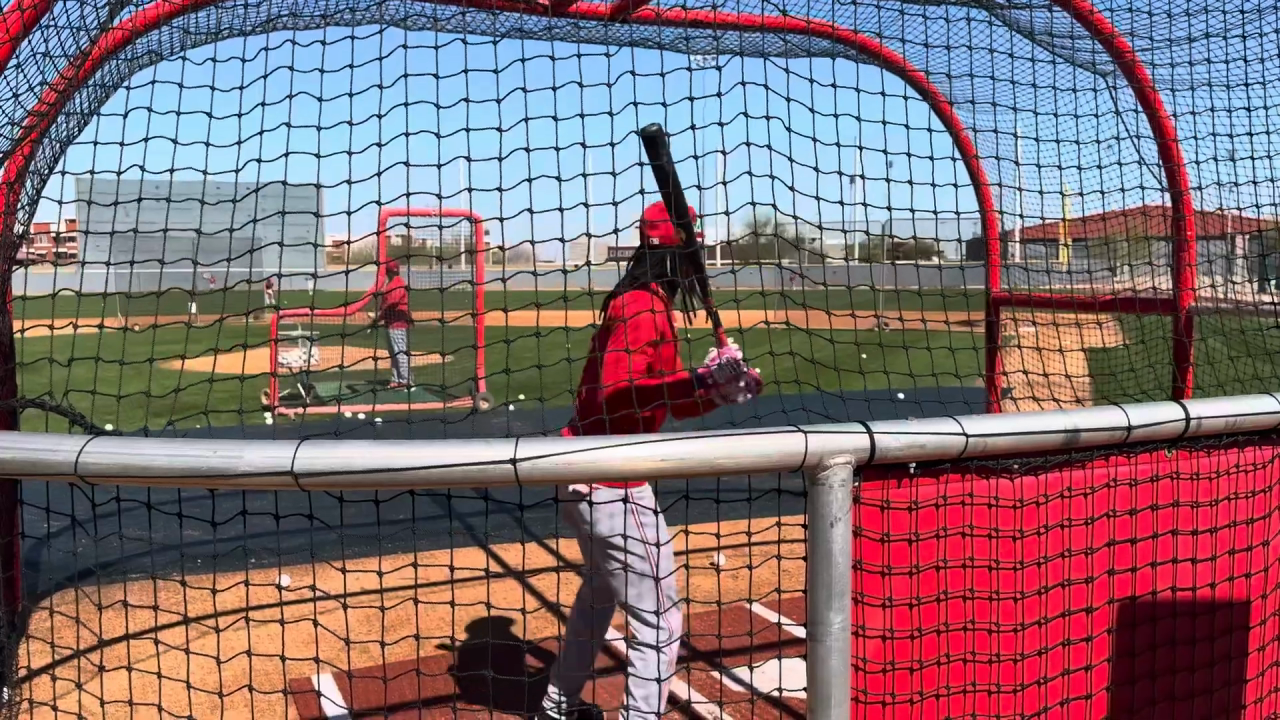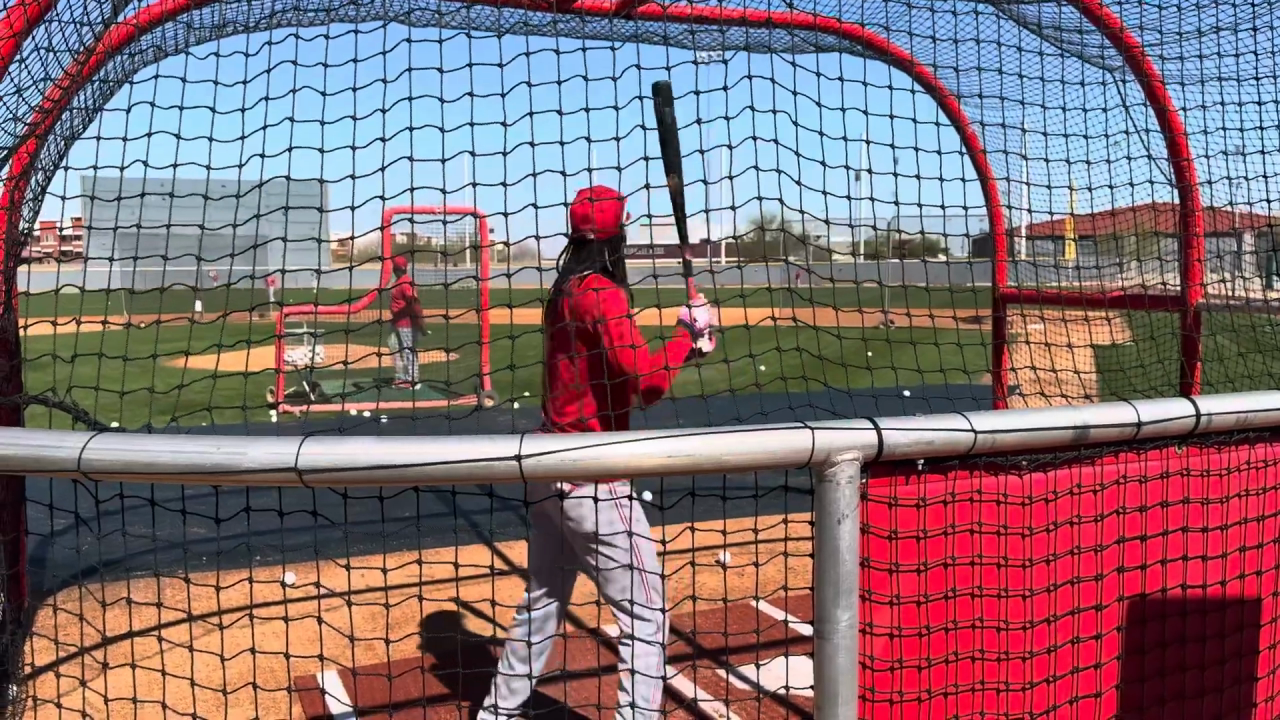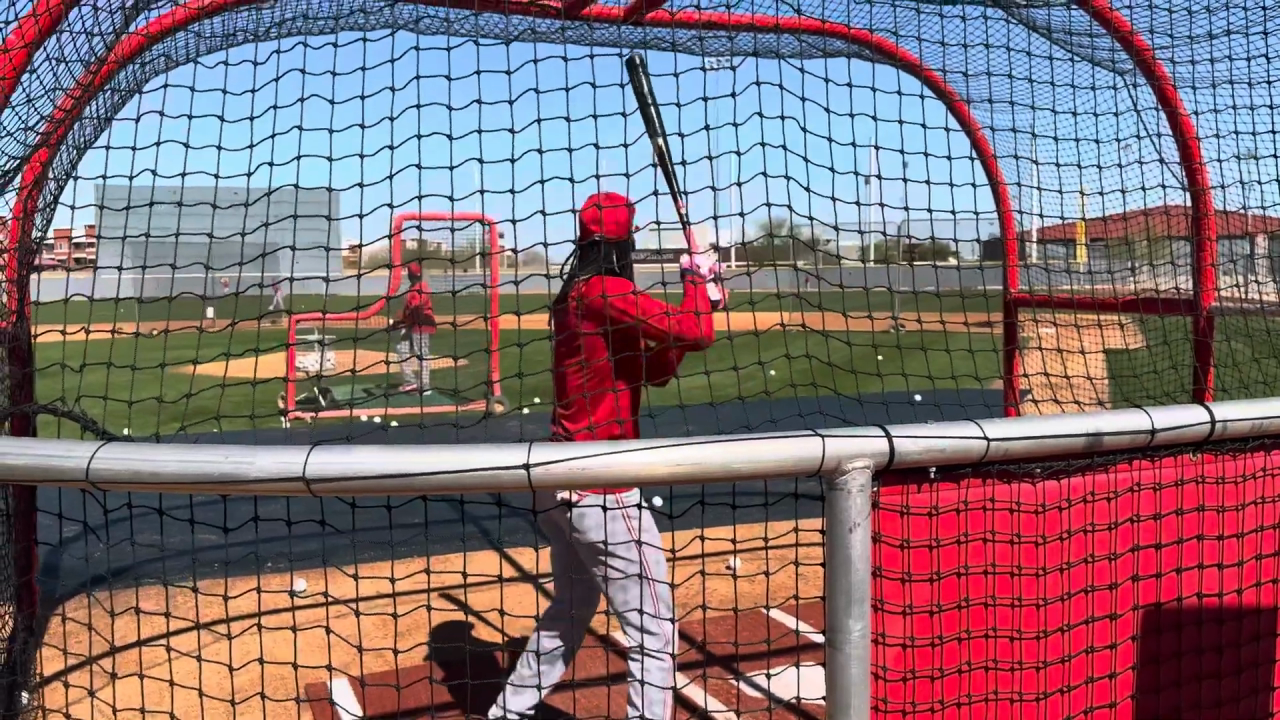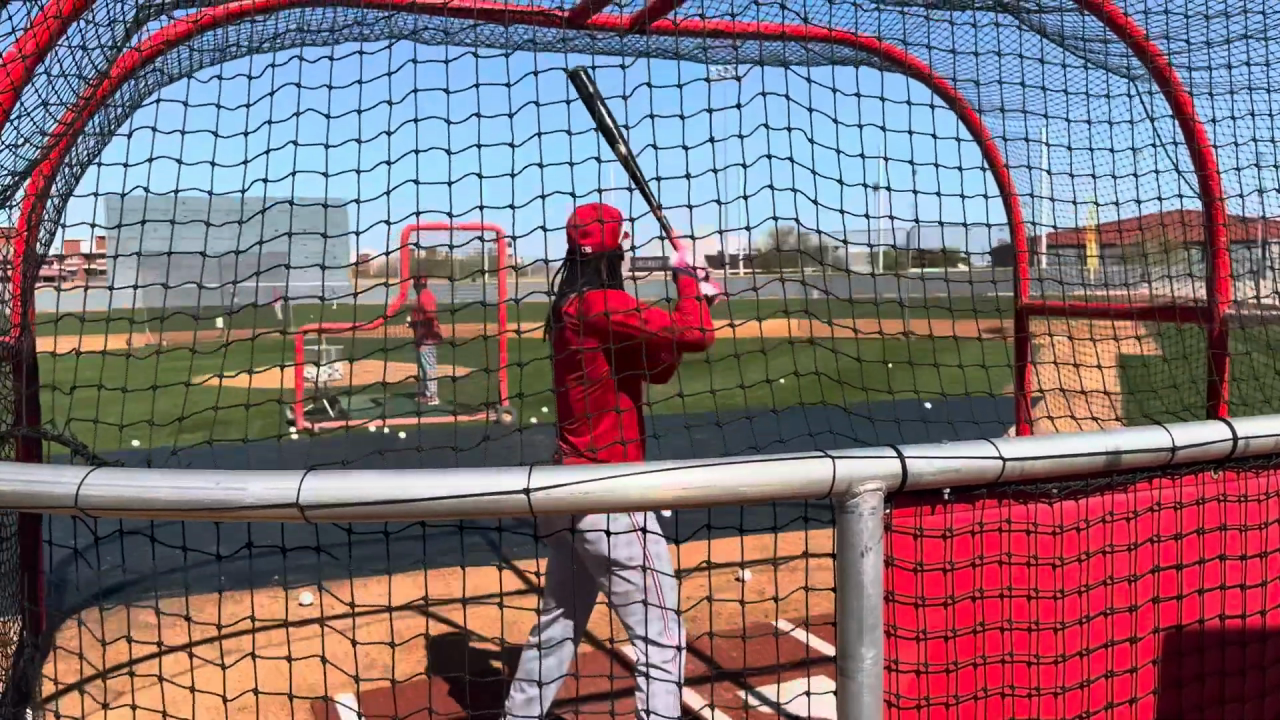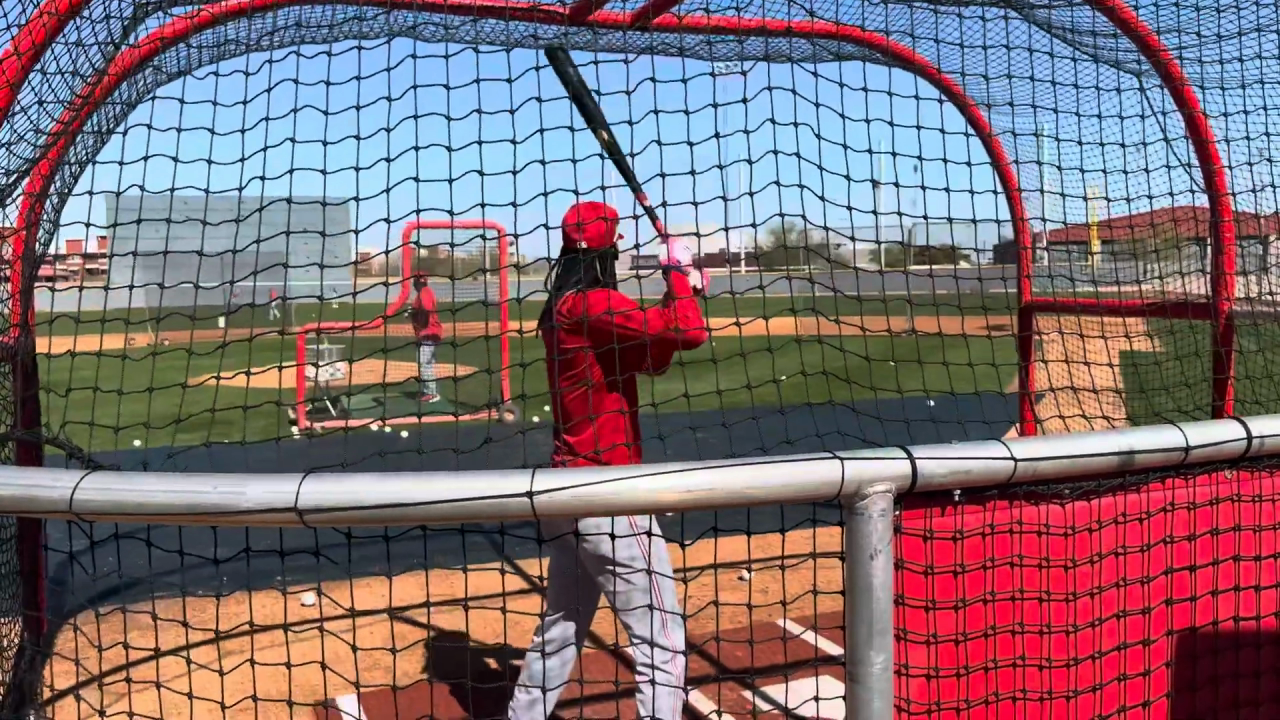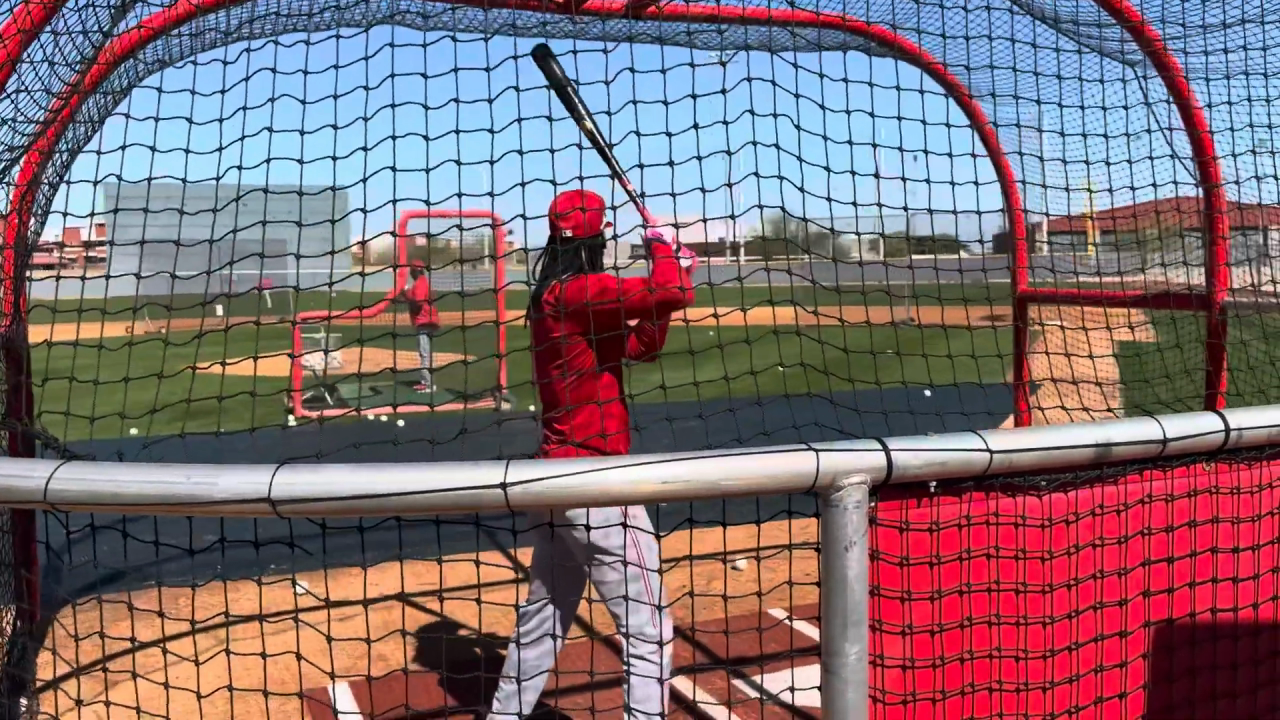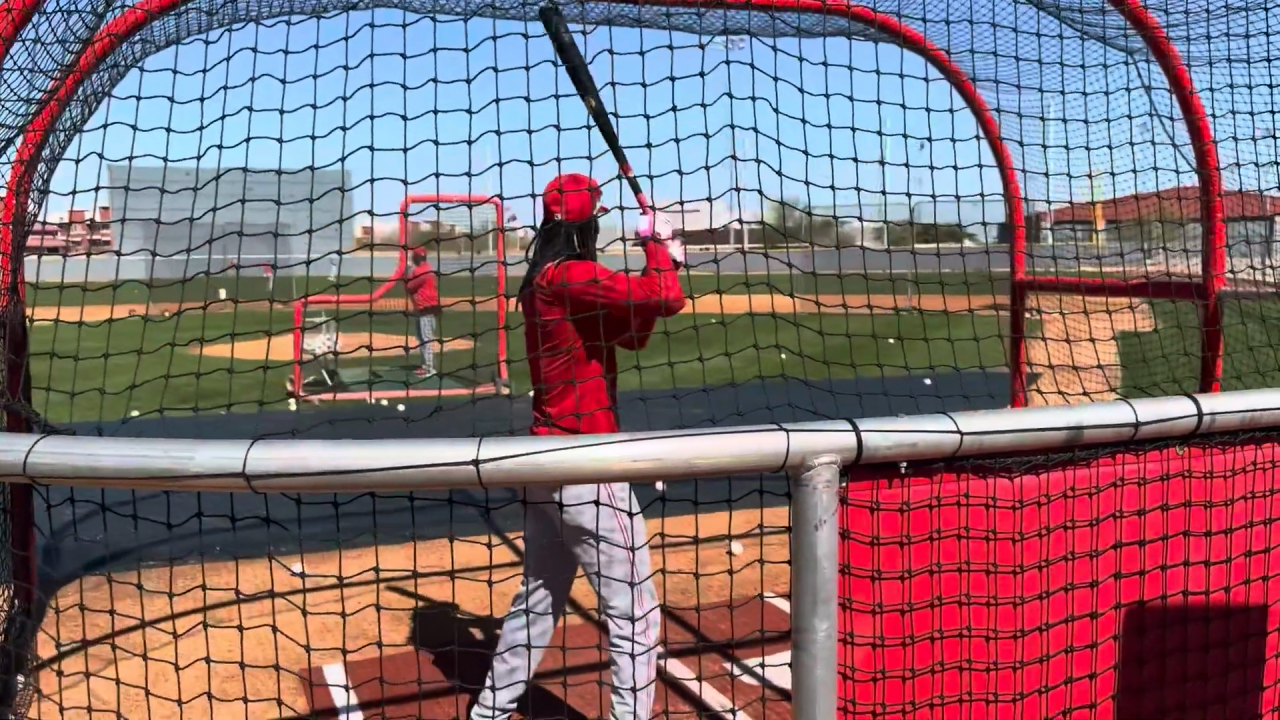
dt=0.5s
person 1, frame 1
left shoulder: (643, 302)
right shoulder: (641, 303)
left elbow: (664, 396)
right elbow: (613, 397)
left wrist: (717, 389)
right wrist: (698, 380)
left hip: (581, 476)
right hip: (611, 482)
left knee: (601, 592)
right knee: (659, 622)
person 1, frame 2
left shoulder: (566, 293)
right shoulder: (601, 295)
right elbow: (647, 384)
left wrist: (683, 345)
right wrist: (687, 333)
right hip: (591, 480)
left knee: (543, 602)
right knee: (646, 616)
person 1, frame 3
left shoulder: (576, 296)
right shoulder: (606, 292)
left elbow: (657, 370)
right elbow: (695, 335)
left wrist: (696, 301)
right wrist: (694, 277)
left hip: (560, 484)
right hip: (600, 491)
left knee: (569, 613)
right knee: (655, 629)
person 1, frame 4
left shoulder: (569, 309)
right shoulder: (603, 306)
left elbow: (657, 368)
right elbow: (697, 336)
left wrist: (691, 298)
right wrist: (686, 278)
left knee: (556, 627)
right knee: (662, 639)
person 1, frame 5
left shoulder: (564, 307)
right shoulder: (594, 303)
left elbow: (652, 358)
right elbow: (691, 333)
left wrist: (679, 290)
right wrist: (675, 271)
left knee: (561, 630)
right knee: (663, 639)
person 1, frame 6
left shoulder: (553, 296)
right shoulder: (582, 290)
left elbow: (642, 344)
right elbow: (675, 295)
left wrist: (667, 271)
right wrist: (659, 245)
left knee: (543, 616)
right knee: (650, 629)
person 1, frame 7
left shoulder: (545, 280)
right shoulder: (572, 276)
left elbow: (633, 332)
right elbow: (669, 300)
left wrist: (658, 262)
right wrist: (656, 242)
left knee: (537, 599)
right knee: (636, 613)
